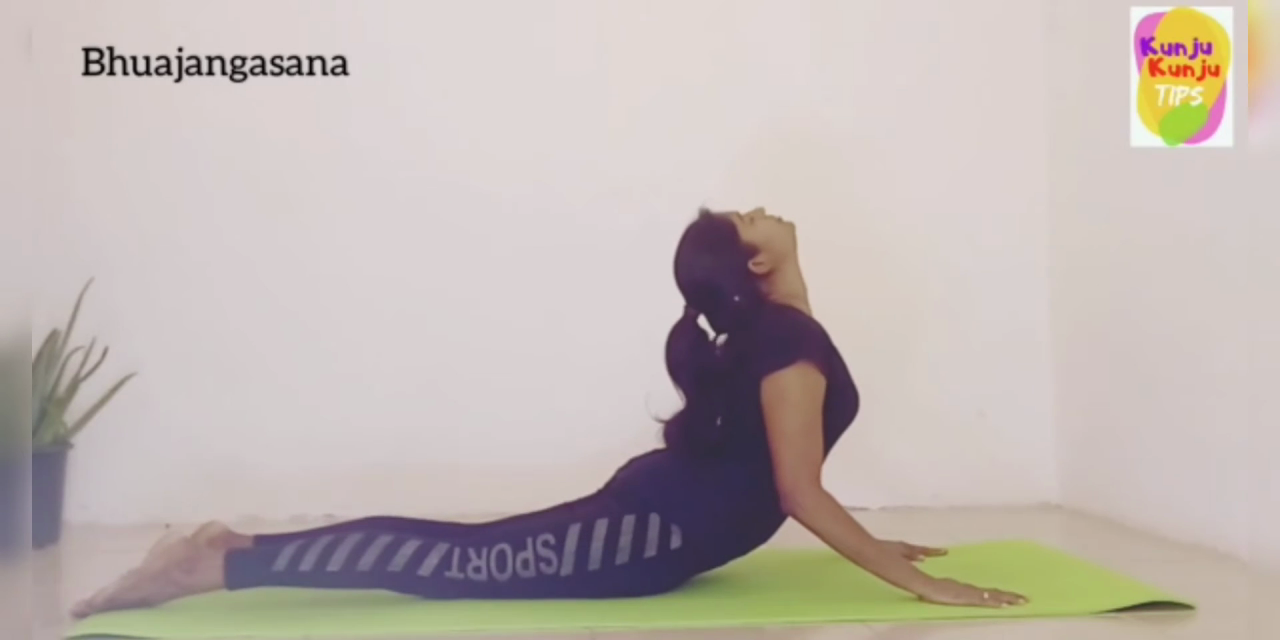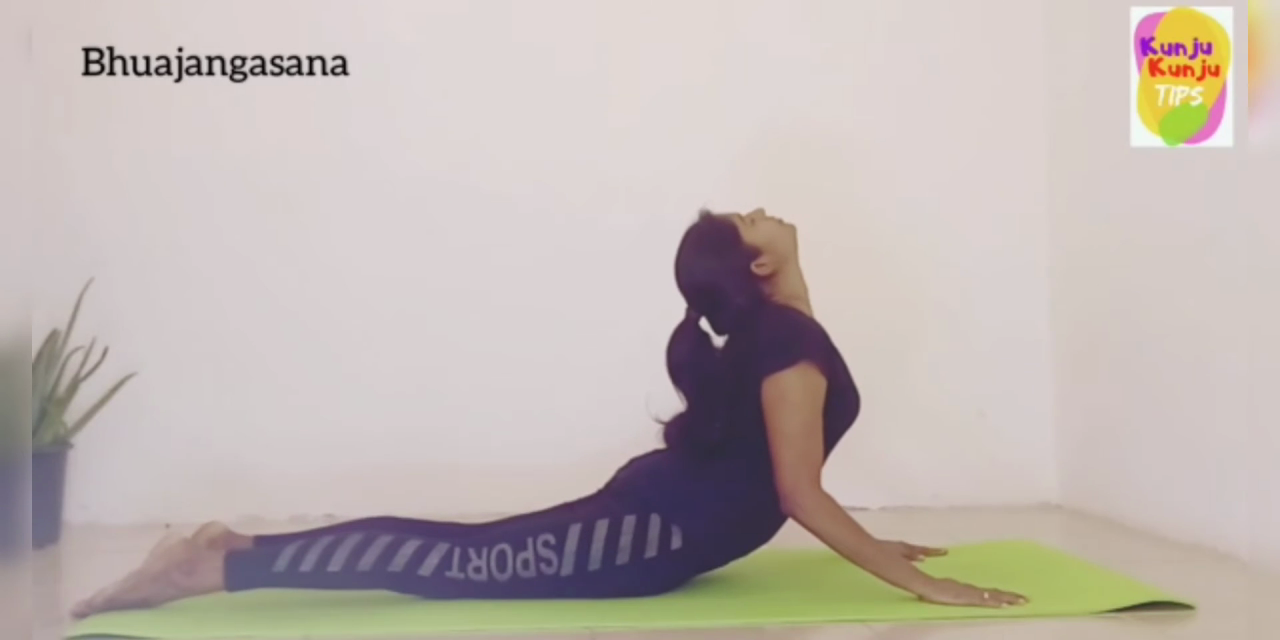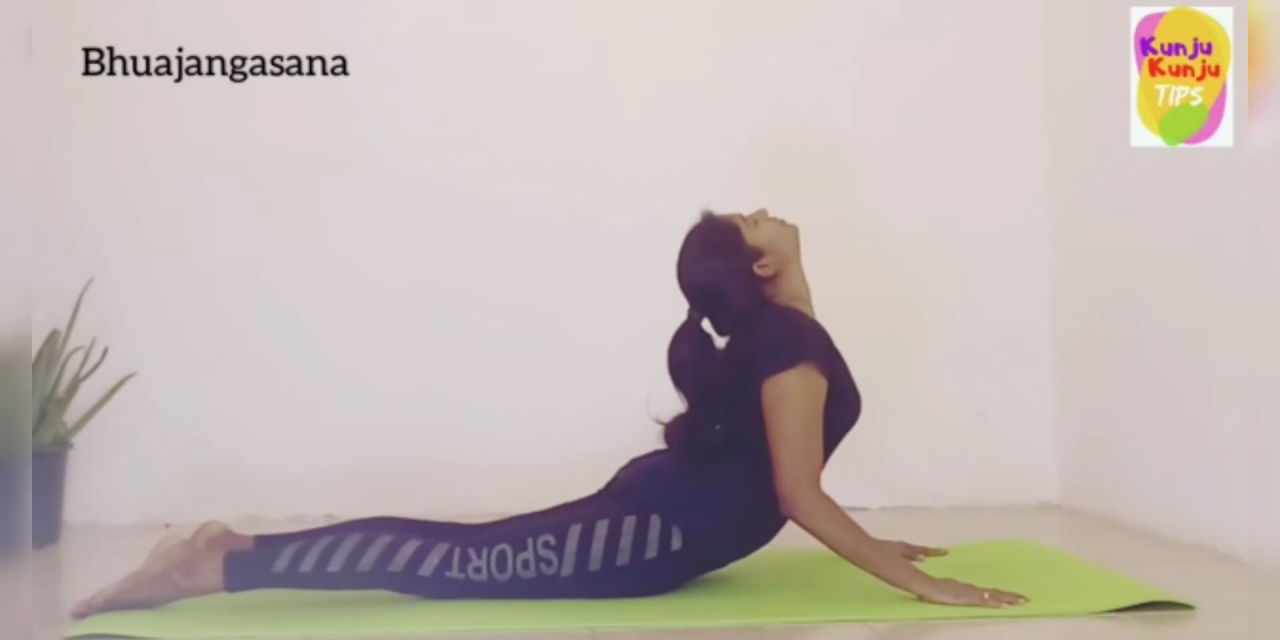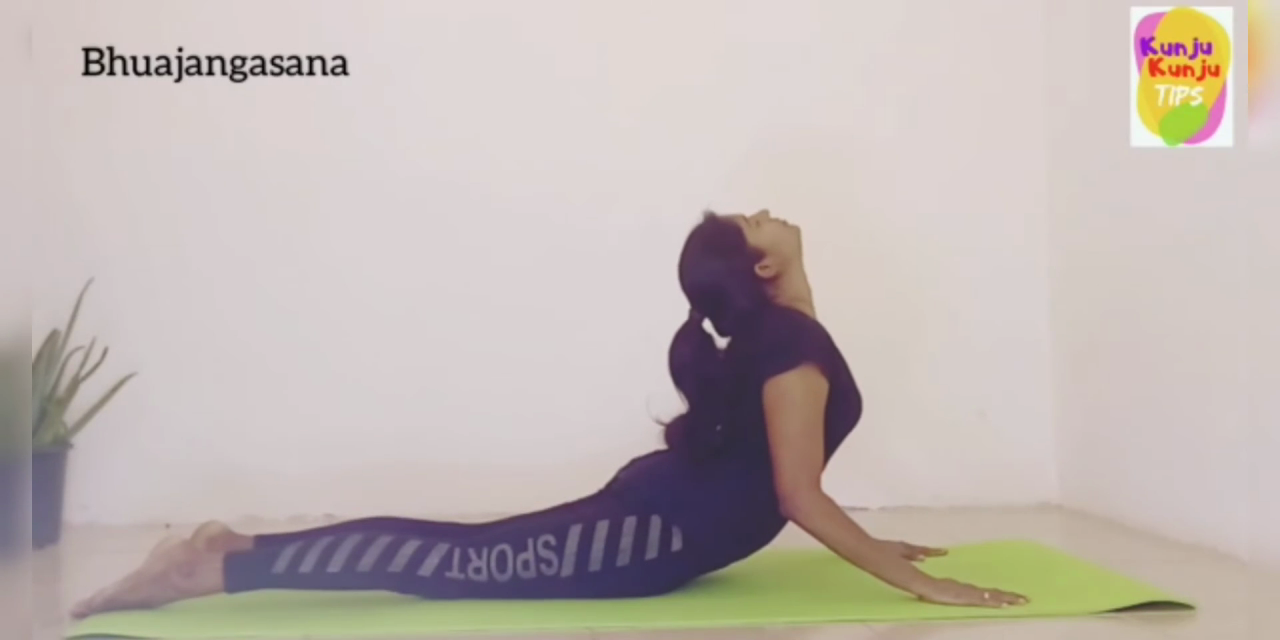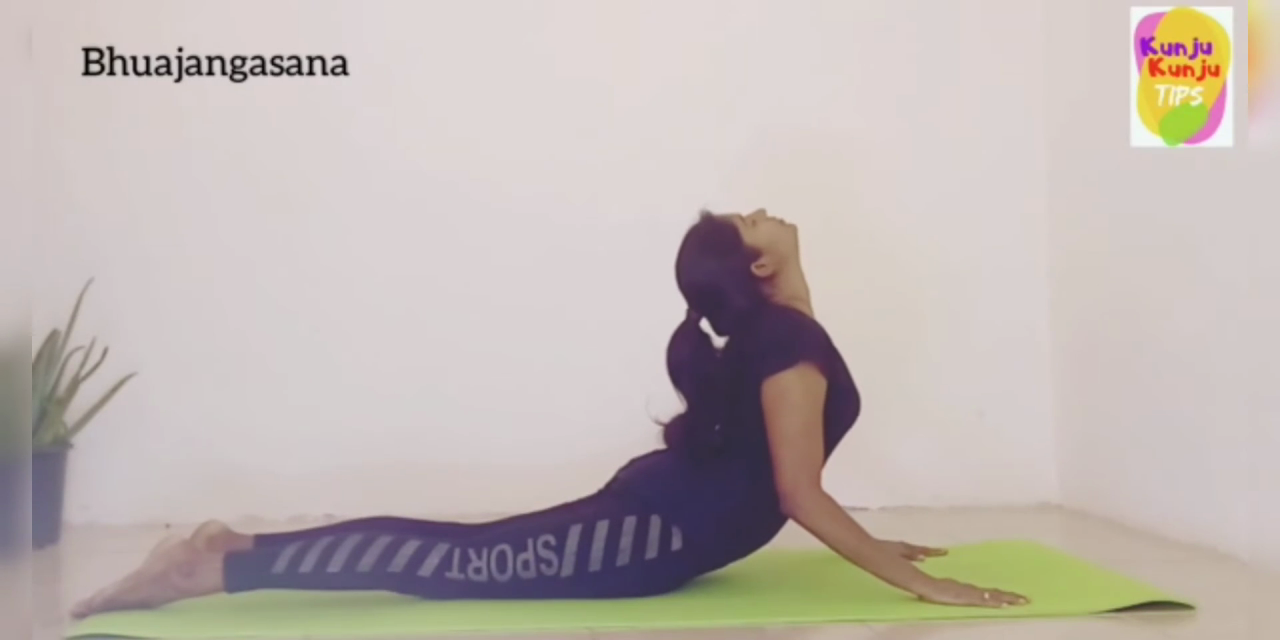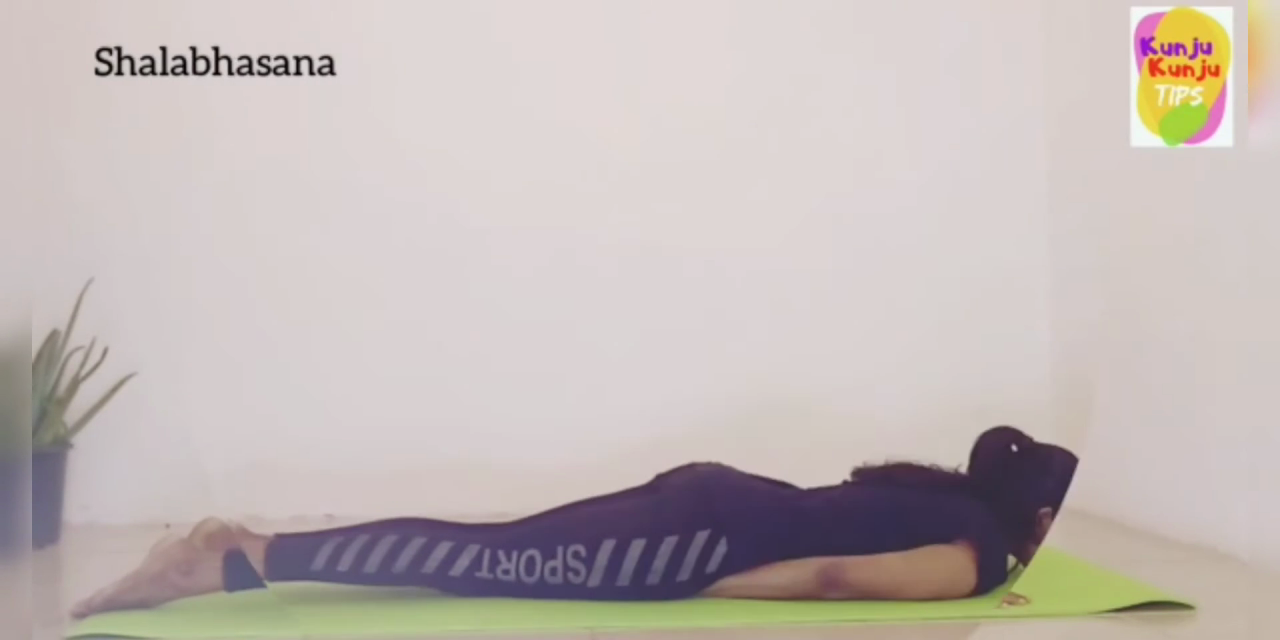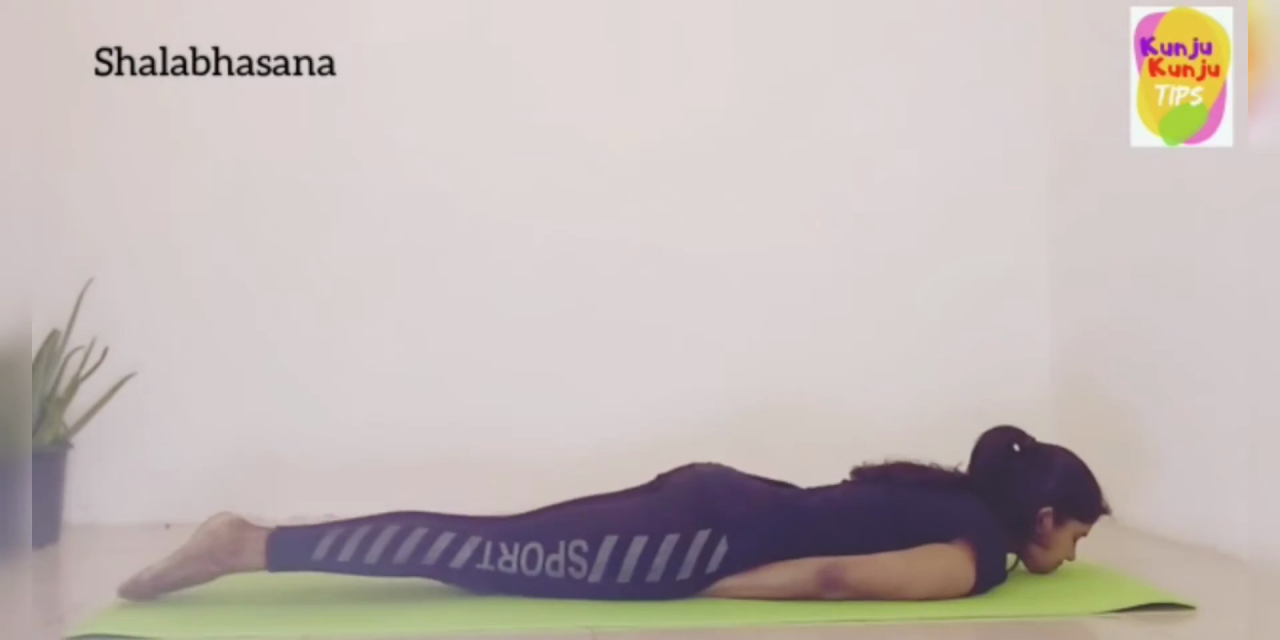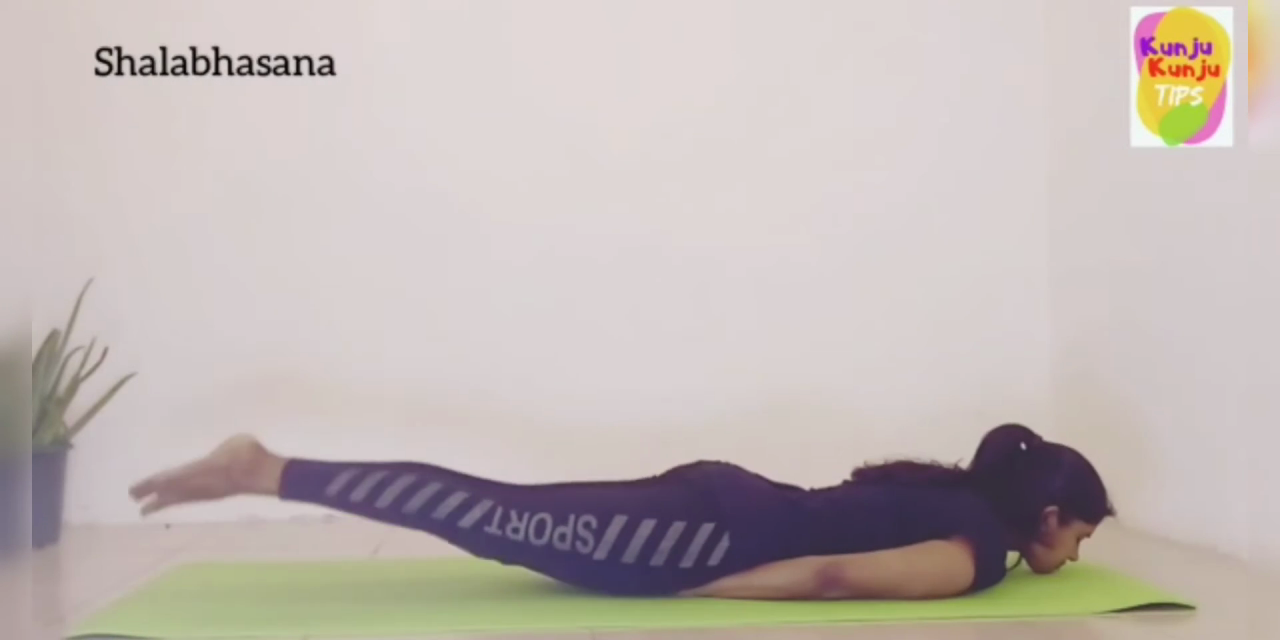
dt=0.2s
person 1, frame 1
left shoulder: (768, 331)
right shoulder: (789, 341)
left elbow: (780, 477)
right elbow: (801, 494)
left wrist: (871, 543)
right wrist: (915, 580)
left hip: (656, 505)
right hip: (657, 530)
left knee: (458, 550)
right knee: (454, 565)
left ankle: (235, 547)
right ankle: (209, 565)
person 1, frame 2
left shoulder: (767, 332)
right shoulder: (790, 343)
left elbow: (779, 478)
right elbow: (801, 496)
left wrist: (870, 544)
right wrist: (915, 581)
left hip: (656, 505)
right hip: (658, 531)
left knee: (457, 545)
right knee: (456, 566)
left ankle: (240, 546)
right ankle: (207, 569)
person 1, frame 3
left shoulder: (770, 333)
right shoulder: (793, 344)
left elbow: (781, 479)
right elbow: (800, 497)
left wrist: (870, 545)
right wrist: (916, 581)
left hip: (657, 505)
right hip: (659, 532)
left knee: (460, 545)
right knee: (459, 564)
left ankle: (238, 546)
right ankle: (207, 570)
person 1, frame 4
left shoulder: (772, 333)
right shoulder: (794, 346)
left elbow: (781, 479)
right elbow: (801, 499)
left wrist: (876, 545)
right wrist: (917, 581)
left hip: (658, 506)
right hip: (658, 534)
left knee: (456, 546)
right knee: (455, 566)
left ankle: (235, 547)
right ankle: (205, 571)
person 1, frame 5
left shoulder: (772, 331)
right shoulder: (790, 344)
left elbow: (778, 479)
right elbow: (800, 498)
left wrist: (875, 545)
right wrist: (916, 582)
left hip: (659, 506)
right hip: (658, 536)
left knee: (453, 545)
right knee: (454, 566)
left ankle: (239, 546)
right ankle: (208, 571)
person 1, frame 6
left shoulder: (953, 498)
right shoulder: (970, 556)
right elbow: (833, 572)
right wrist: (712, 593)
left hip: (705, 504)
right hip: (701, 542)
left knee: (476, 546)
right knee: (478, 560)
left ankle: (243, 544)
right ankle: (230, 561)
person 1, frame 7
left shoulder: (965, 499)
right shoulder: (979, 556)
right elbow: (834, 575)
right wrist: (709, 594)
left hip: (713, 502)
right hip: (710, 536)
left knee: (487, 540)
right knee: (485, 556)
left ankle: (255, 537)
right ankle: (250, 545)
person 1, frame 8
left shoulder: (966, 500)
right shoulder: (975, 554)
right elbow: (832, 574)
right wrist: (707, 592)
left hip: (718, 503)
right hip: (715, 534)
left knee: (492, 512)
right knee: (488, 519)
left ankle: (267, 466)
right ankle: (264, 472)
